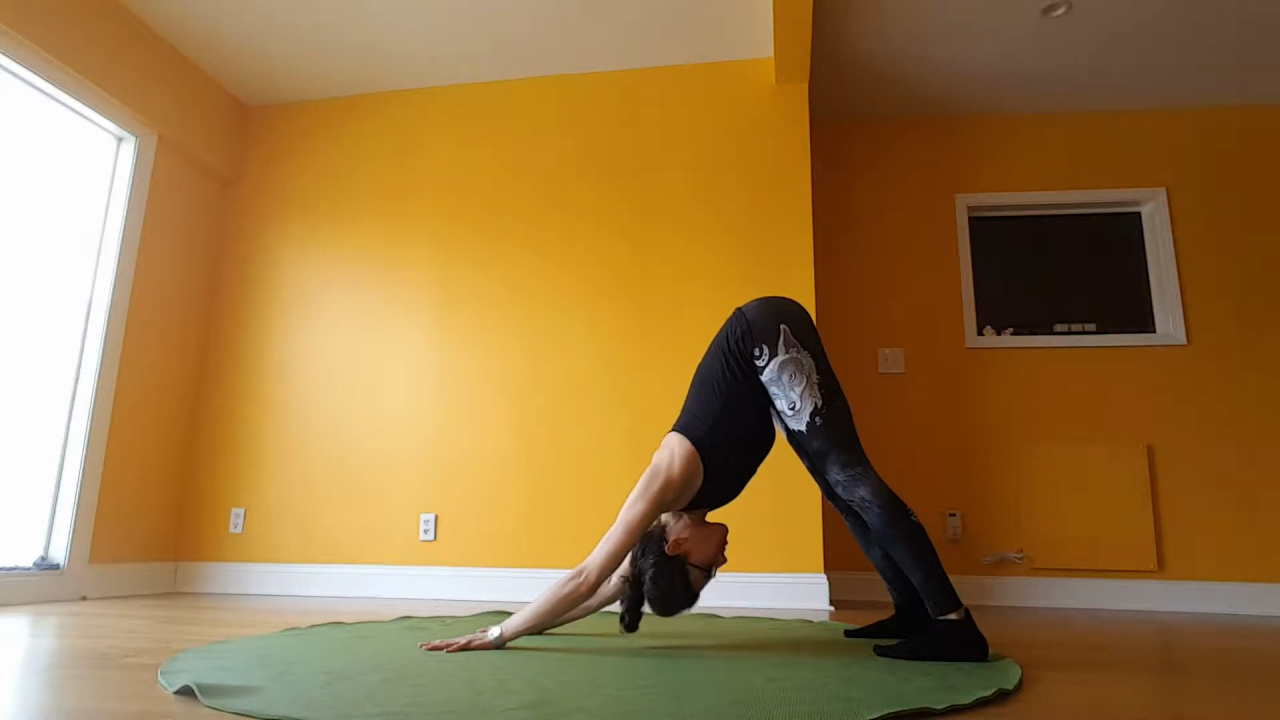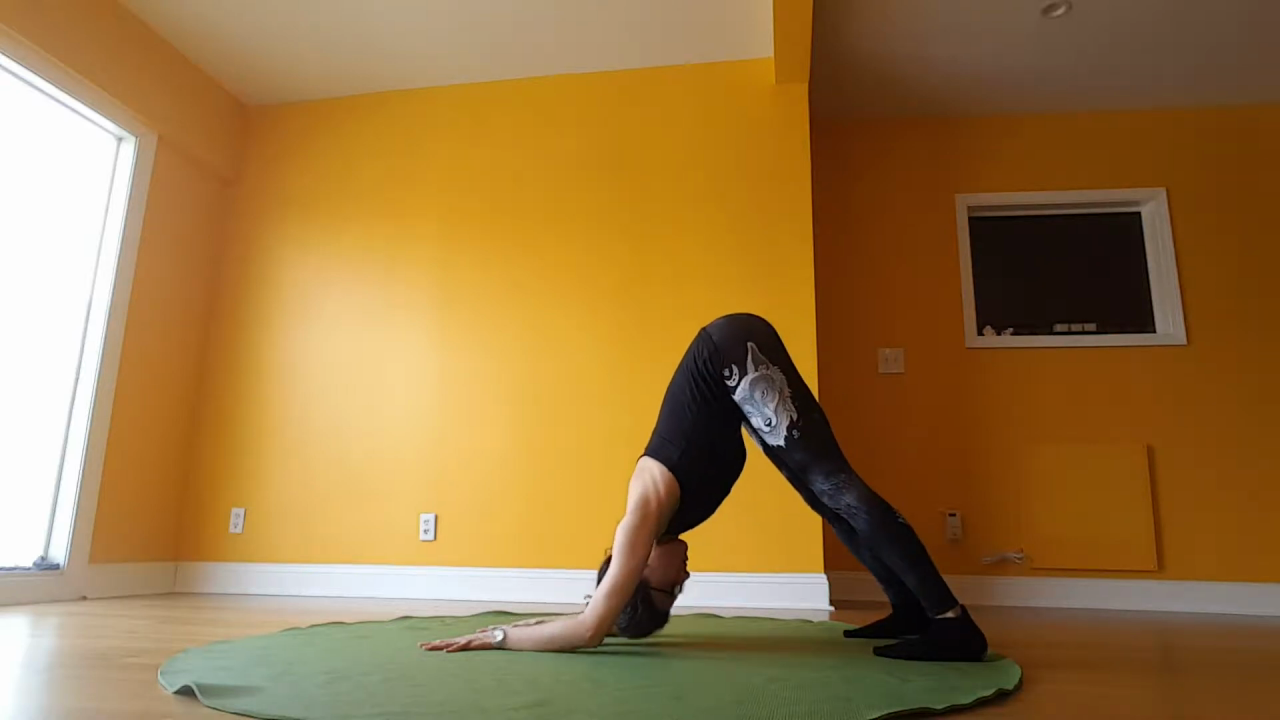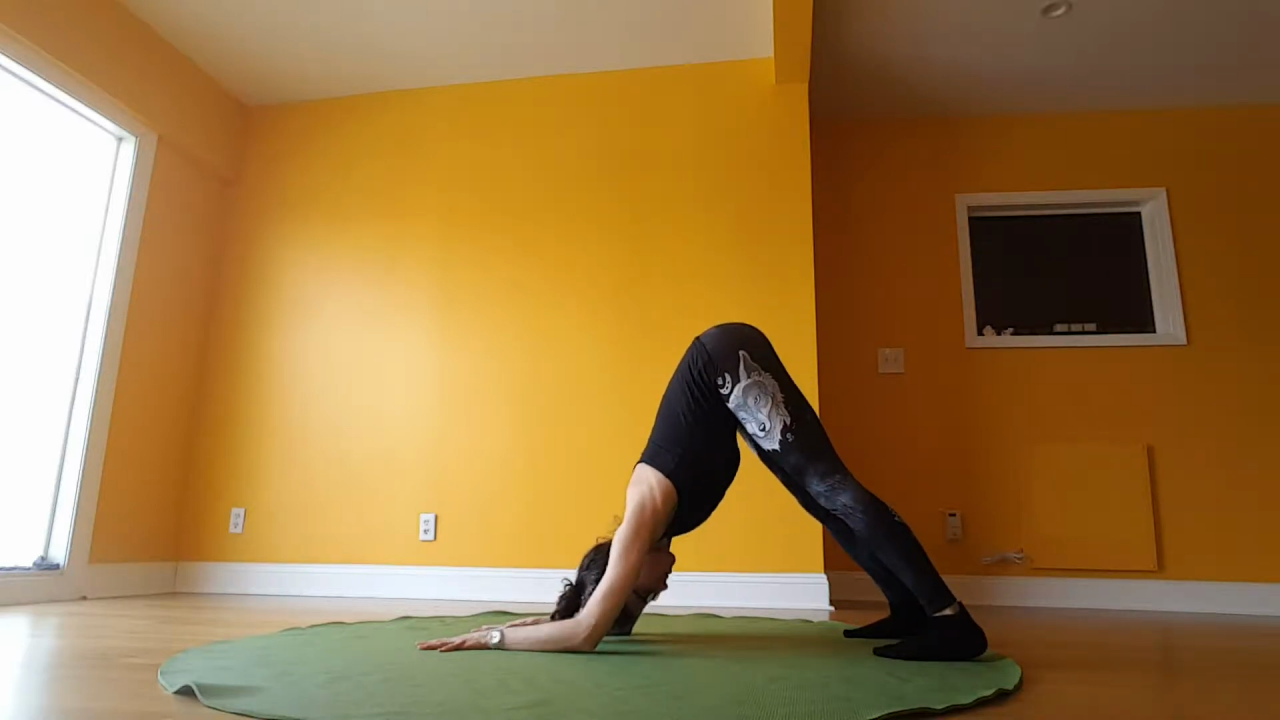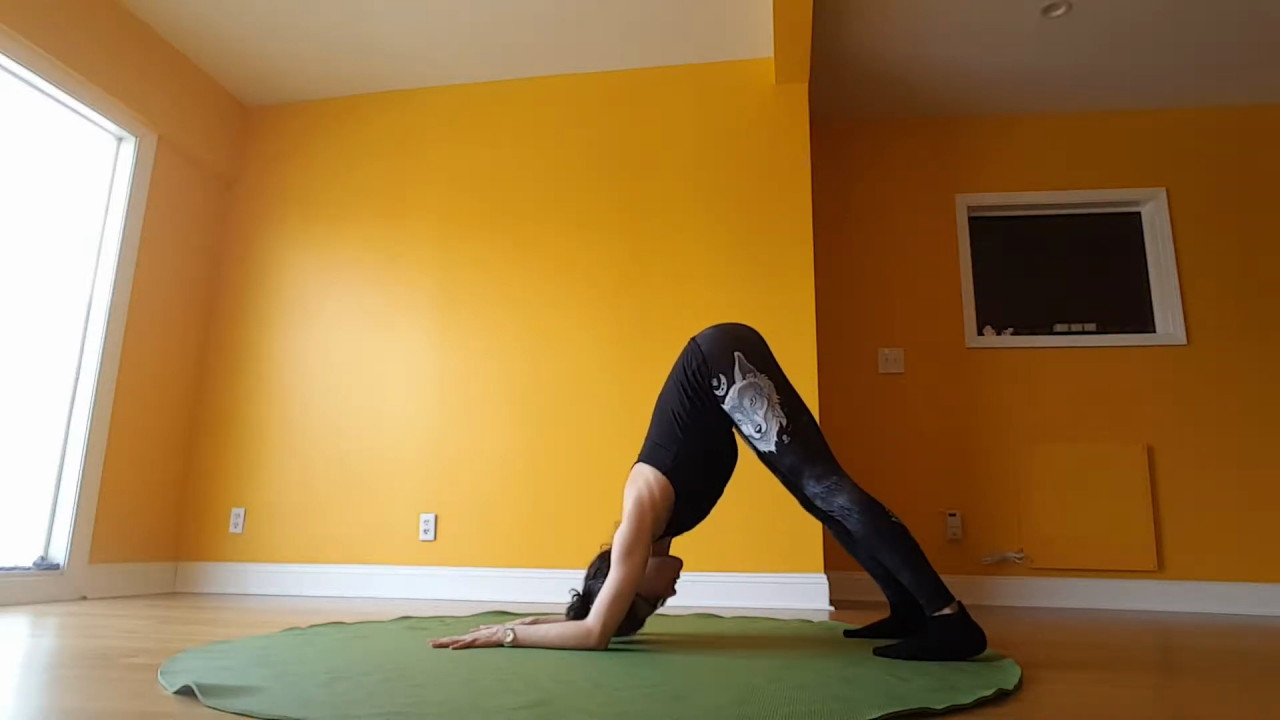
dt=1s
person 1, frame 1
left shoulder: (668, 485)
right shoulder: (676, 500)
left elbow: (586, 579)
right elbow: (611, 582)
right wrist: (533, 624)
left hip: (766, 336)
right hip: (765, 349)
left knee: (848, 479)
right knee: (843, 486)
left ankle: (953, 622)
right ankle: (915, 609)
person 1, frame 2
left shoulder: (644, 515)
right shoulder: (652, 517)
left elbow: (591, 629)
right elbow: (598, 613)
left wrist: (499, 637)
right wrist: (530, 623)
left hip: (735, 352)
right hip: (733, 360)
left knee: (833, 487)
right knee: (827, 492)
left ankle: (949, 620)
right ankle: (912, 607)
person 1, frame 3
left shoulder: (641, 518)
right shoulder: (648, 524)
left elbow: (586, 633)
right elbow: (592, 617)
left wrist: (496, 637)
right wrist: (527, 621)
left hip: (731, 362)
right hip: (728, 370)
left knee: (829, 489)
right knee: (822, 496)
left ankle: (949, 618)
right ankle: (910, 607)
person 1, frame 4
left shoulder: (640, 523)
right shoulder: (648, 526)
left elbow: (596, 633)
right elbow: (596, 613)
left wrist: (507, 634)
right wrist: (526, 620)
left hip: (724, 362)
right hip: (724, 369)
left knee: (825, 489)
right knee: (821, 494)
left ankle: (948, 618)
right ankle: (910, 607)
